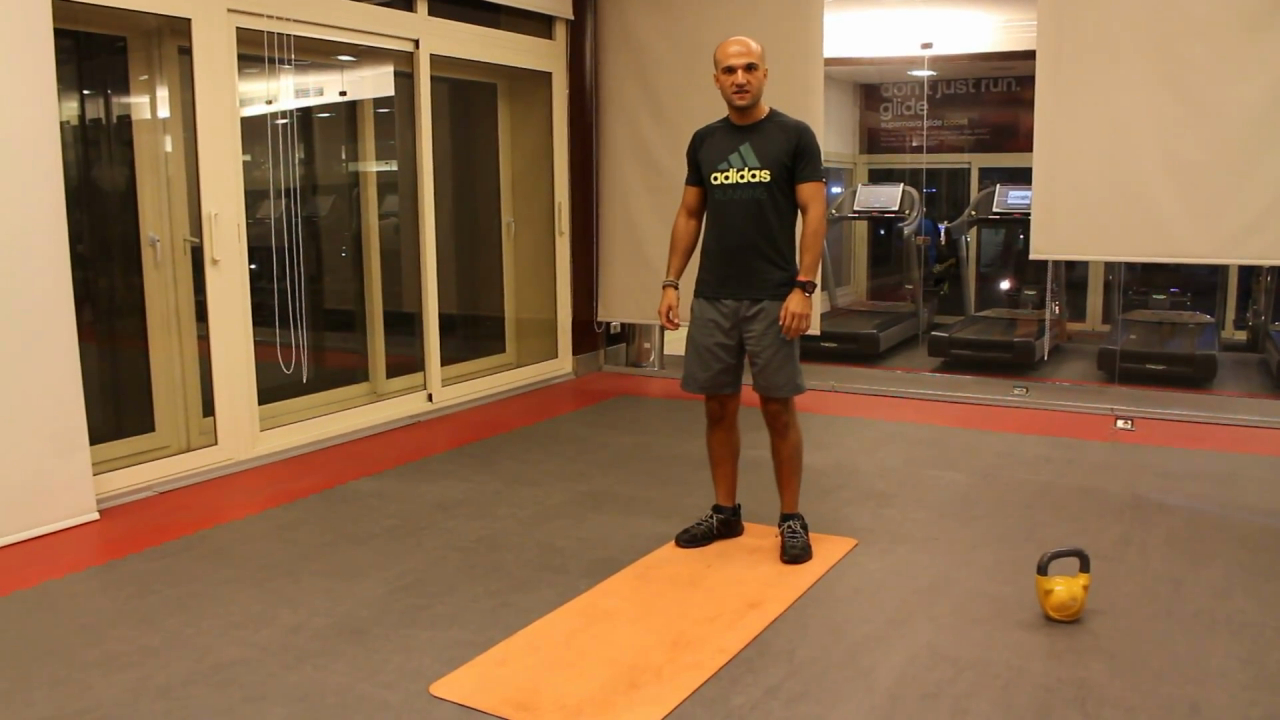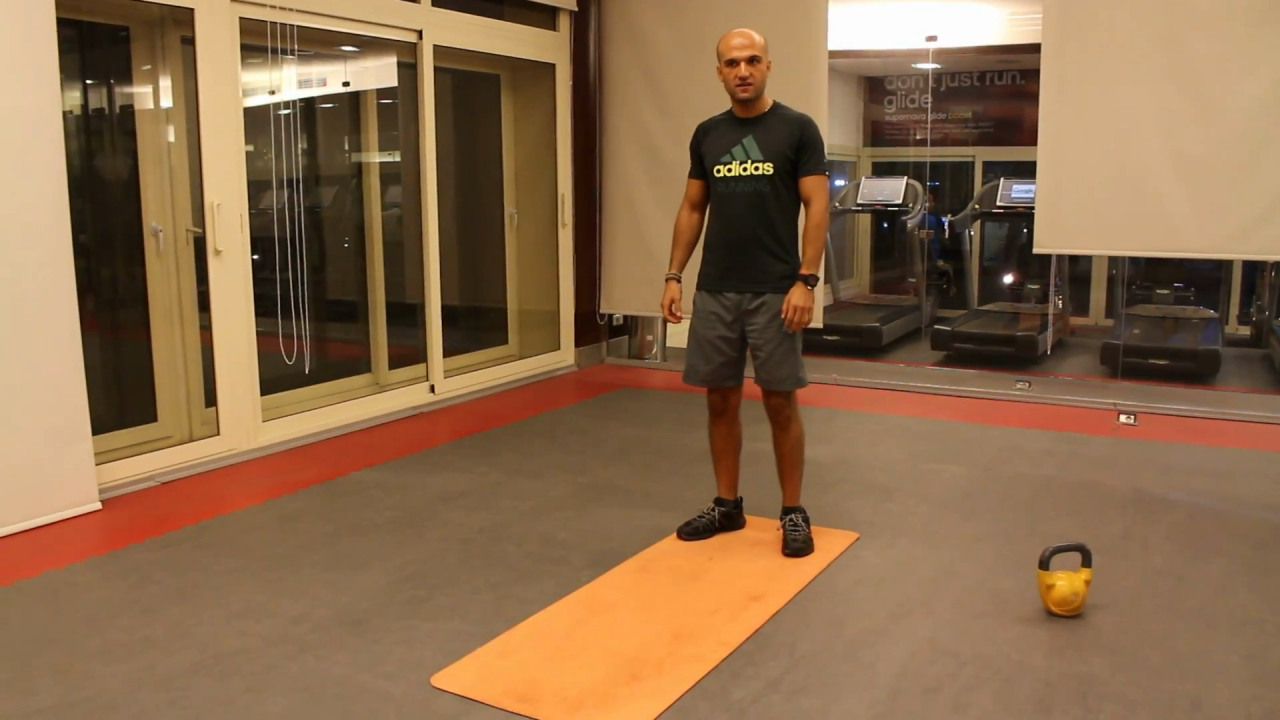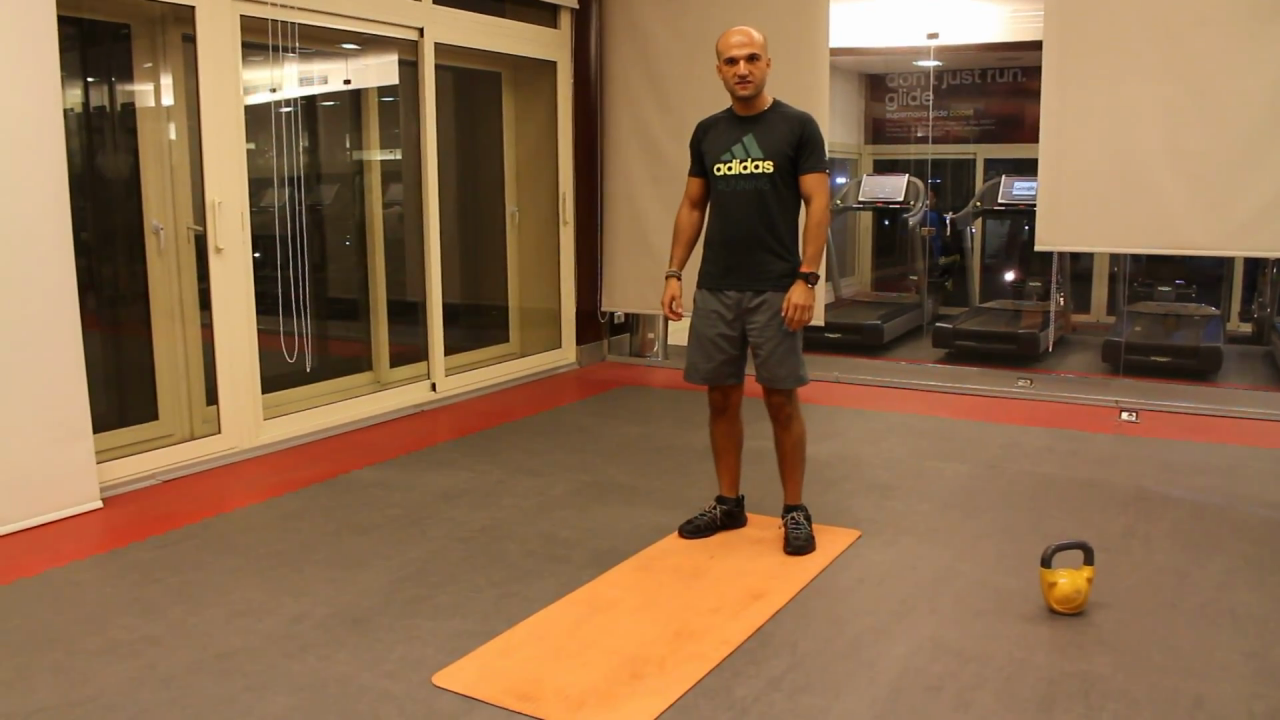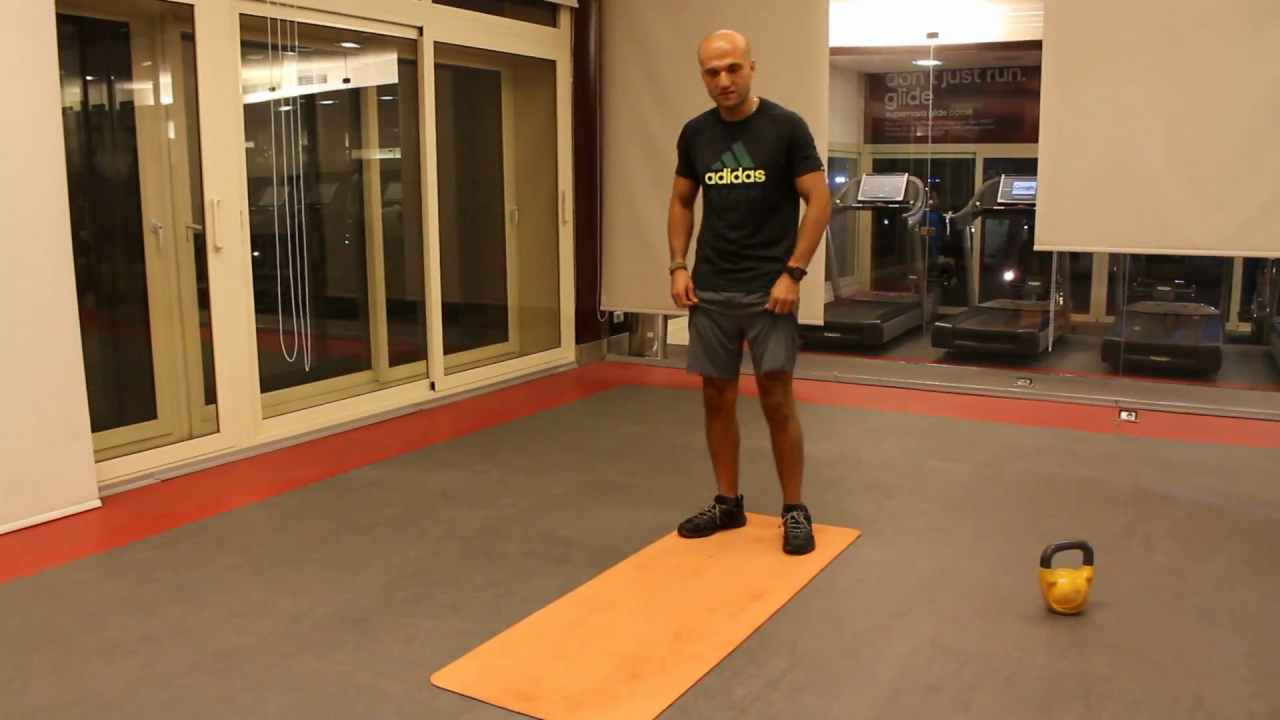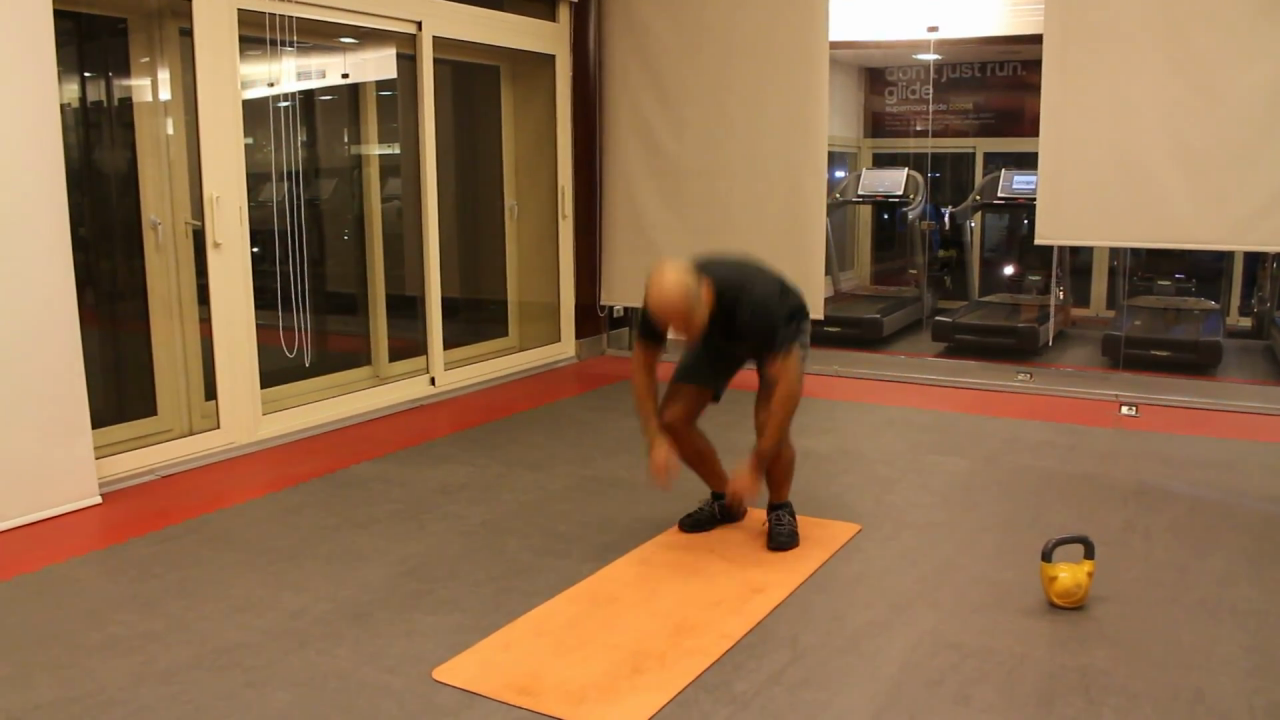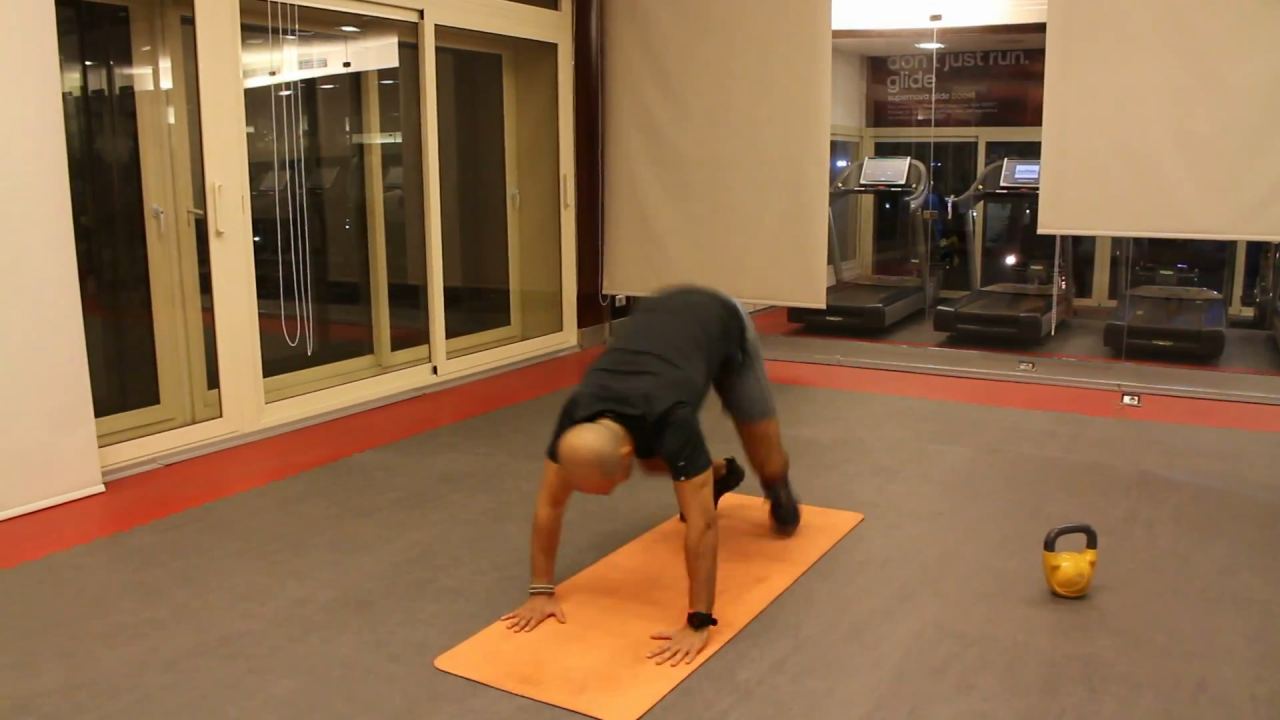
dt=0.5s
person 1, frame 1
left shoulder: (794, 135)
right shoulder: (704, 141)
left elbow: (814, 213)
right elbow: (689, 214)
left wrist: (803, 287)
right wrist: (670, 282)
left hip: (772, 298)
right hip: (712, 297)
left knee: (778, 408)
right knee: (718, 405)
left ankle: (791, 518)
right ankle: (725, 511)
person 1, frame 2
left shoulder: (797, 128)
right shoulder: (707, 134)
left elbow: (818, 206)
right elbow: (692, 208)
left wrist: (806, 280)
right wrist: (673, 276)
left hip: (774, 291)
right hip: (715, 291)
left knee: (781, 401)
right knee: (720, 399)
left ankle: (793, 512)
right ankle: (727, 505)
person 1, frame 3
left shoulder: (797, 126)
right shoulder: (706, 132)
left elbow: (818, 204)
right elbow: (692, 206)
left wrist: (806, 278)
right wrist: (673, 273)
left hip: (773, 289)
right hip: (715, 289)
left knee: (782, 400)
right knee: (721, 397)
left ankle: (795, 510)
right ankle: (728, 503)
person 1, frame 4
left shoulder: (786, 127)
right shoulder: (694, 134)
left elbow: (819, 202)
right elbow: (681, 202)
left wrist: (793, 273)
right wrist: (677, 264)
left hip: (768, 287)
right hip: (710, 288)
left knee: (776, 400)
right knee: (716, 397)
left ankle: (795, 510)
right ankle: (727, 502)
person 1, frame 5
left shoulder: (755, 303)
right shoulder: (659, 302)
left elbow: (787, 385)
right elbow: (642, 367)
left wrist: (755, 465)
right wrist: (655, 441)
left hip: (780, 328)
right hip: (719, 335)
left knee: (773, 427)
right knee: (673, 420)
left ankle: (781, 510)
right ankle: (723, 498)
person 1, frame 6
left shoulder: (670, 421)
right shoulder: (578, 419)
left elbow: (703, 523)
right elbow: (549, 504)
left wrist: (698, 623)
right wrist: (540, 591)
left hip: (723, 326)
left knee: (764, 457)
right knee: (653, 461)
left ankle: (778, 488)
right ankle: (718, 473)
